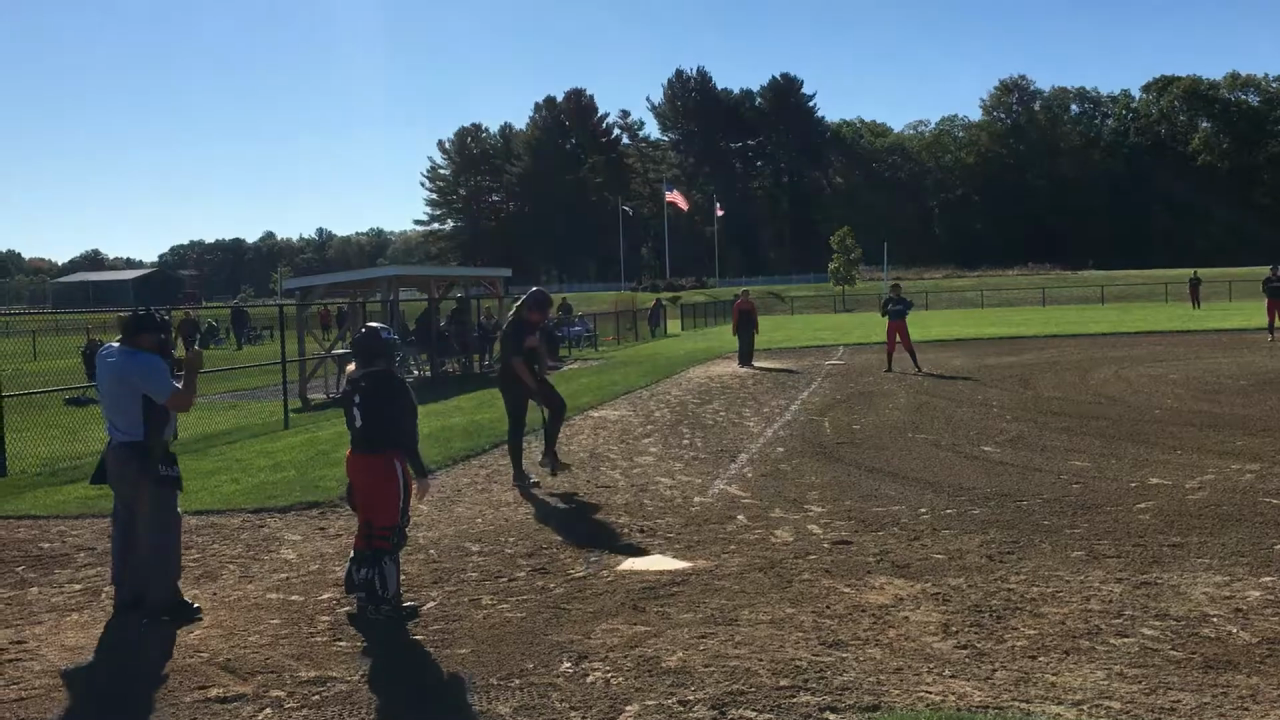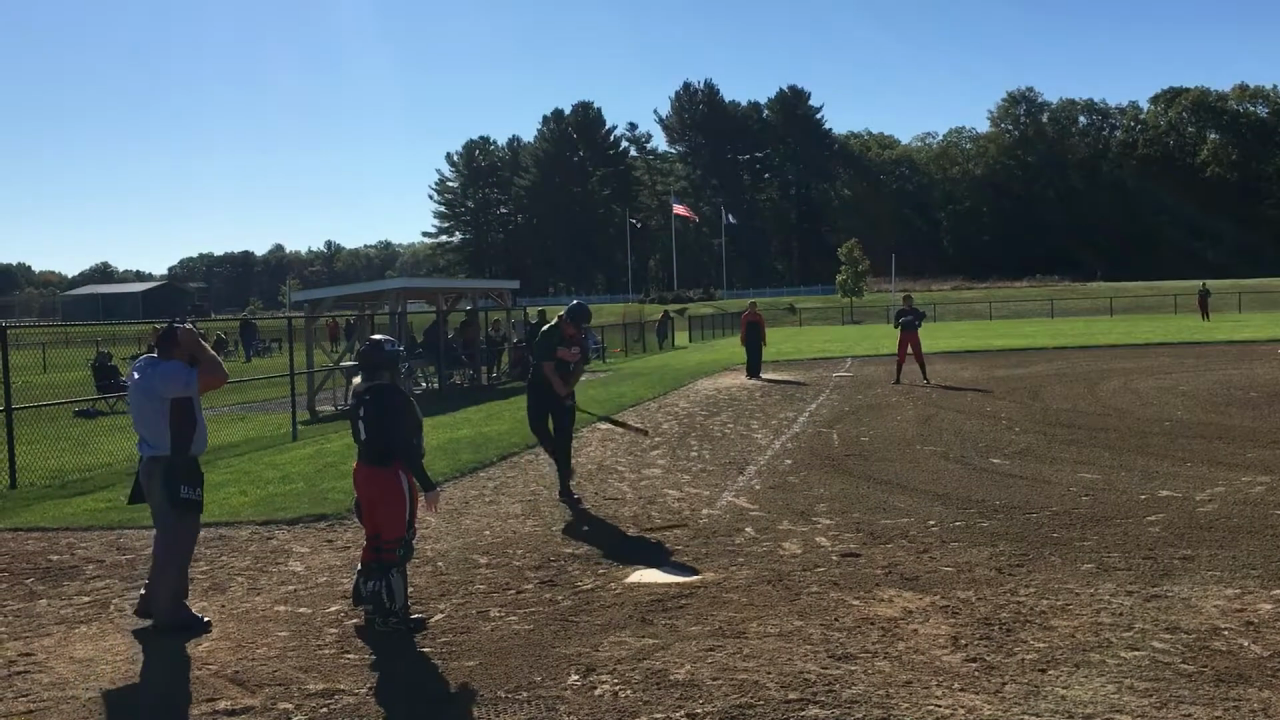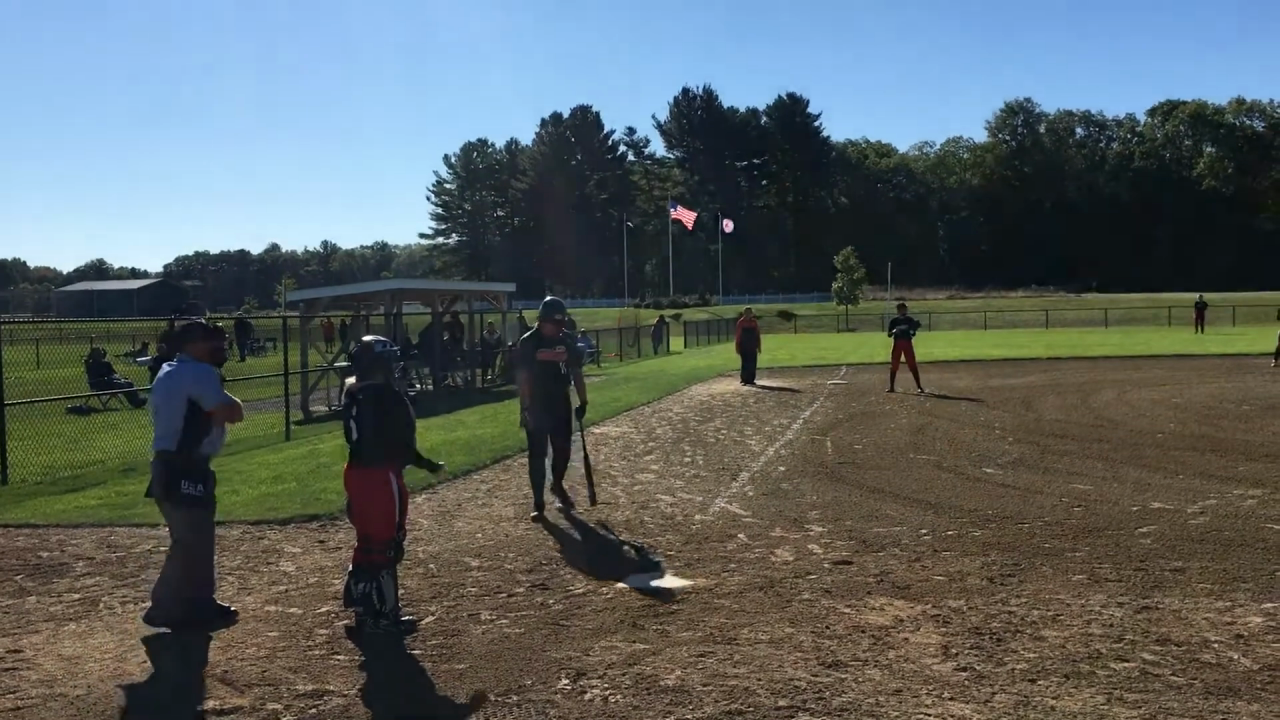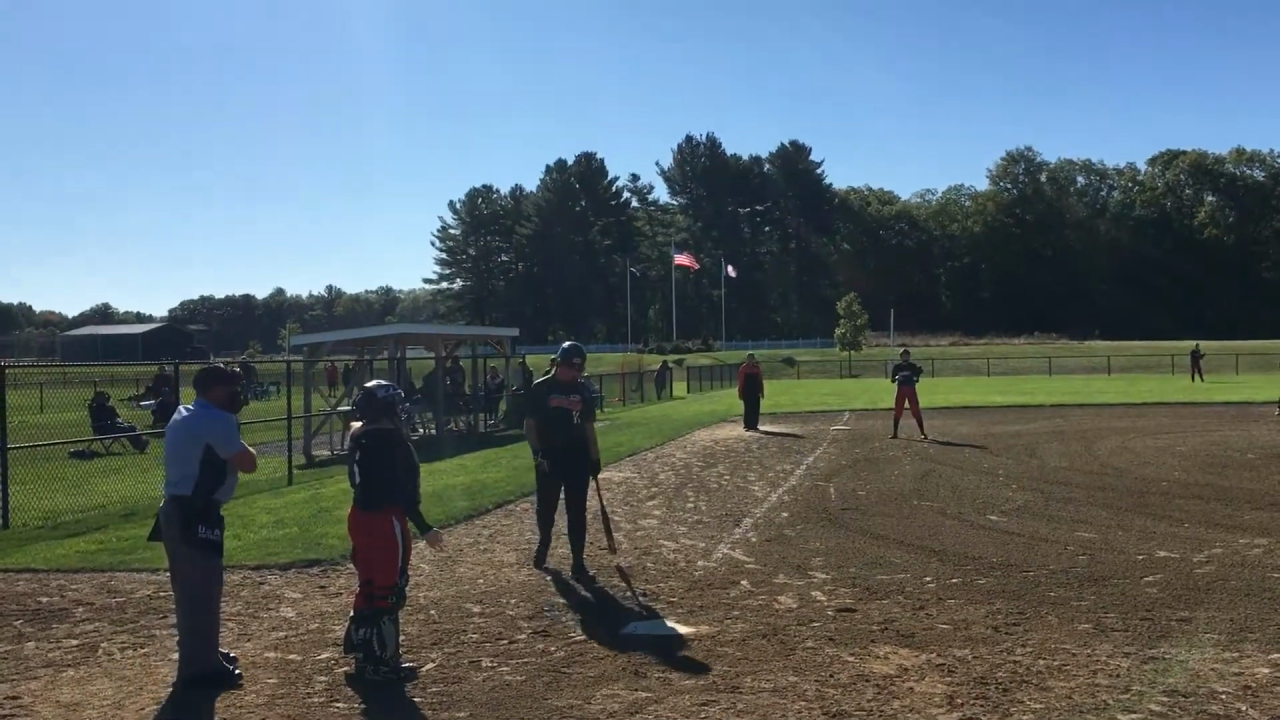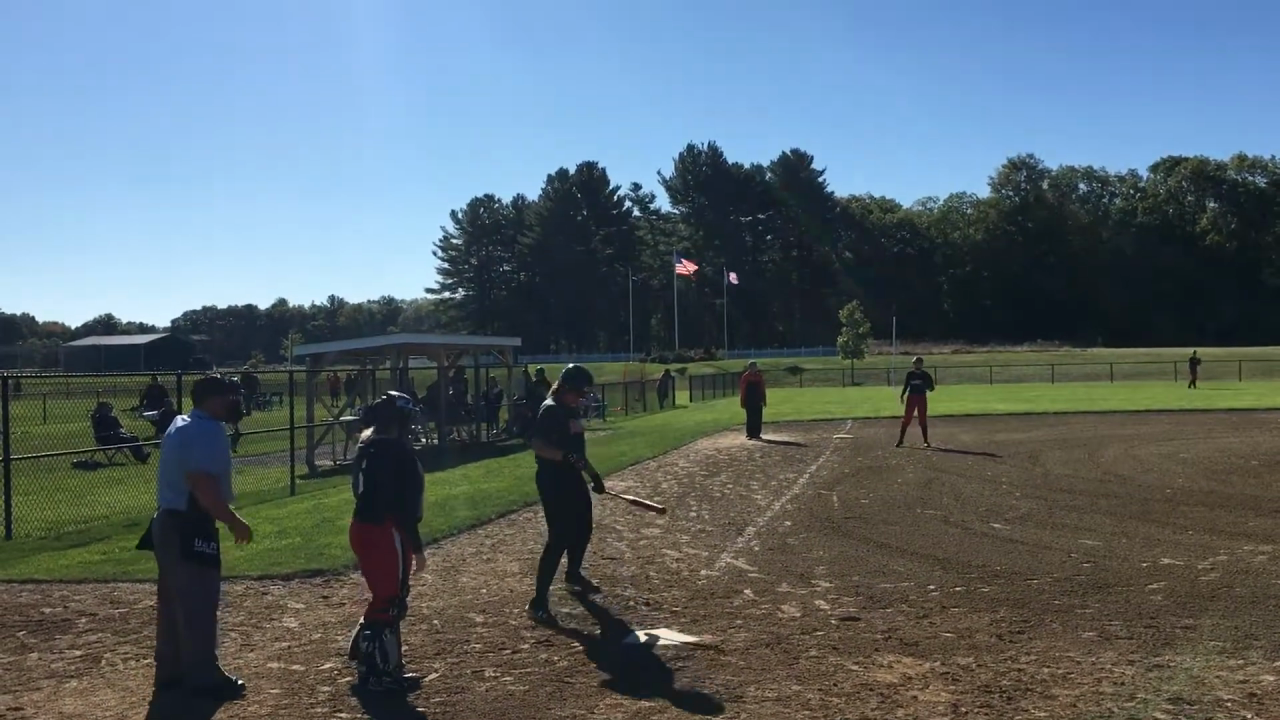
dt=0.7s
person 1, frame 1
left shoulder: (107, 356)
right shoulder: (146, 363)
right elbow: (182, 402)
right wrist: (191, 371)
left hip: (120, 453)
right hip: (146, 456)
left knee: (128, 526)
right knee: (162, 526)
left ankle: (128, 593)
right ankle: (164, 599)
person 1, frame 2
left shoulder: (145, 367)
right shoulder: (169, 374)
right elbow: (218, 376)
right wrist: (195, 342)
left hip: (159, 466)
right hip: (174, 471)
left knee: (175, 537)
right knee: (176, 541)
left ankle: (154, 600)
right ankle: (171, 614)
person 1, frame 3
left shoulder: (170, 372)
right shoulder: (198, 373)
right elbow: (232, 413)
right wrist: (232, 402)
left hip: (174, 466)
right hip: (184, 470)
left knee: (198, 536)
right knee: (191, 540)
left ankle: (199, 603)
right ankle: (165, 607)
person 1, frame 4
left shoulder: (182, 416)
right shoulder: (217, 420)
right elbow: (248, 464)
right wrist: (242, 448)
left hip: (177, 511)
right hip: (196, 516)
left knee: (192, 588)
right knee: (201, 590)
left ankle: (201, 654)
right ankle: (199, 667)
person 1, frame 5
left shoulder: (180, 425)
right shoulder: (209, 431)
right elbow: (203, 485)
right wrist: (234, 522)
left hip: (168, 523)
right hip: (191, 528)
left knee: (173, 601)
right knee: (199, 603)
left ankle: (171, 671)
right ankle: (203, 677)
person 2, frame 1
left shoulder: (352, 384)
right shoulder: (390, 384)
left elbow: (356, 426)
right elbow: (402, 434)
right wrist: (420, 472)
left hip: (359, 460)
right hip: (386, 463)
left knee: (368, 529)
right knee: (389, 532)
left ankle: (365, 595)
right ankle: (384, 602)
person 2, frame 2
left shoulder: (360, 395)
right shoulder: (393, 396)
left elbow: (365, 438)
right elbow: (406, 447)
right wrist: (427, 486)
left hip: (366, 472)
right hip: (391, 475)
left knee: (376, 541)
right knee: (395, 544)
left ankle: (373, 606)
right ankle: (392, 614)
person 2, frame 3
left shoulder: (353, 393)
right shoulder: (388, 397)
right elbow: (401, 446)
right wrist: (434, 467)
left hip: (357, 471)
right hip: (381, 476)
left knee: (368, 541)
right knee: (386, 545)
left ankle: (364, 606)
right ankle: (382, 614)
person 2, frame 4
left shoulder: (360, 437)
right shoulder: (391, 440)
right elbow: (402, 490)
right wrist: (425, 528)
left hip: (361, 516)
right hip: (385, 521)
left knee: (370, 587)
right knee: (389, 591)
left ankle: (365, 654)
right ankle: (381, 662)
person 2, frame 5
left shoulder: (368, 446)
right shoulder: (397, 451)
right elbow: (403, 503)
right wrist: (416, 546)
left hip: (363, 528)
right hip: (385, 532)
left knee: (381, 599)
right knee: (390, 603)
left ankle: (367, 662)
right ankle: (382, 673)
person 3, frame 1
left shoulder: (534, 324)
right shoulder: (513, 329)
left elbow: (540, 347)
right elbow: (517, 363)
left wrist: (542, 374)
right wrist: (535, 389)
left hip: (531, 375)
right hip: (512, 380)
left knee: (558, 405)
right knee: (517, 425)
left ankle: (549, 455)
right ankle: (518, 474)
person 3, frame 2
left shoulder: (580, 339)
right shoulder: (548, 335)
left elbow: (579, 369)
right elbow: (548, 370)
left wrist: (567, 393)
right wrist: (563, 395)
left hip: (563, 392)
right hip: (540, 389)
left knee: (565, 437)
right knee: (539, 426)
left ankle: (565, 488)
right ankle: (563, 464)
person 3, frame 3
left shoulder: (567, 340)
right shoulder: (528, 342)
left elbow: (576, 372)
right elbow: (522, 378)
left wrist: (583, 402)
right wrist: (526, 409)
left hip: (561, 402)
right hip: (536, 405)
left knee: (563, 451)
right knee: (537, 454)
left ankle: (558, 486)
right ankle: (538, 503)
person 3, frame 4
left shoulder: (583, 391)
right shoulder: (541, 388)
left elbow: (588, 426)
right elbow: (529, 425)
left wrist: (595, 458)
right wrist: (537, 453)
left hip: (578, 456)
right hip: (549, 457)
left knee: (577, 511)
right knee: (546, 506)
left ankle: (578, 564)
right ankle: (544, 541)
person 3, frame 5
left shoulder: (571, 410)
right shoulder: (551, 410)
right elbow: (538, 445)
left wrist: (593, 474)
right wrist: (566, 457)
left hip: (572, 477)
right hip: (553, 479)
left knee: (582, 529)
right knee: (558, 539)
left ankle: (573, 574)
right ankle: (538, 601)
